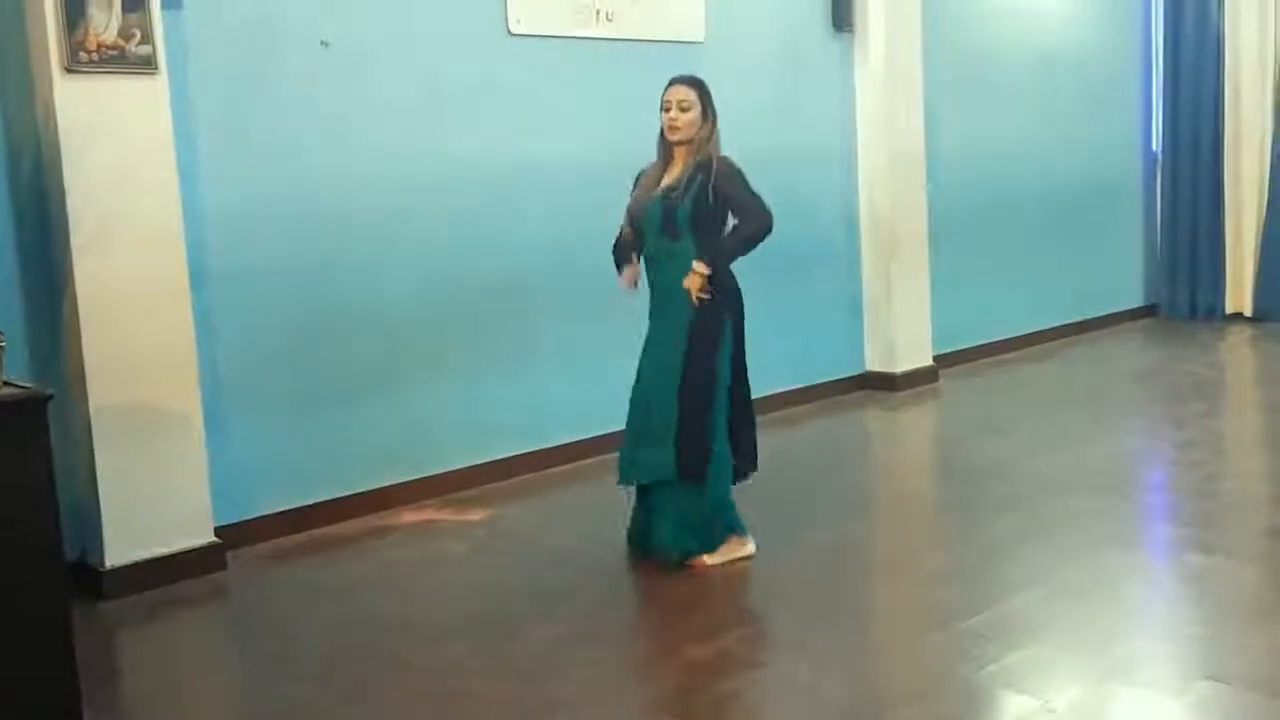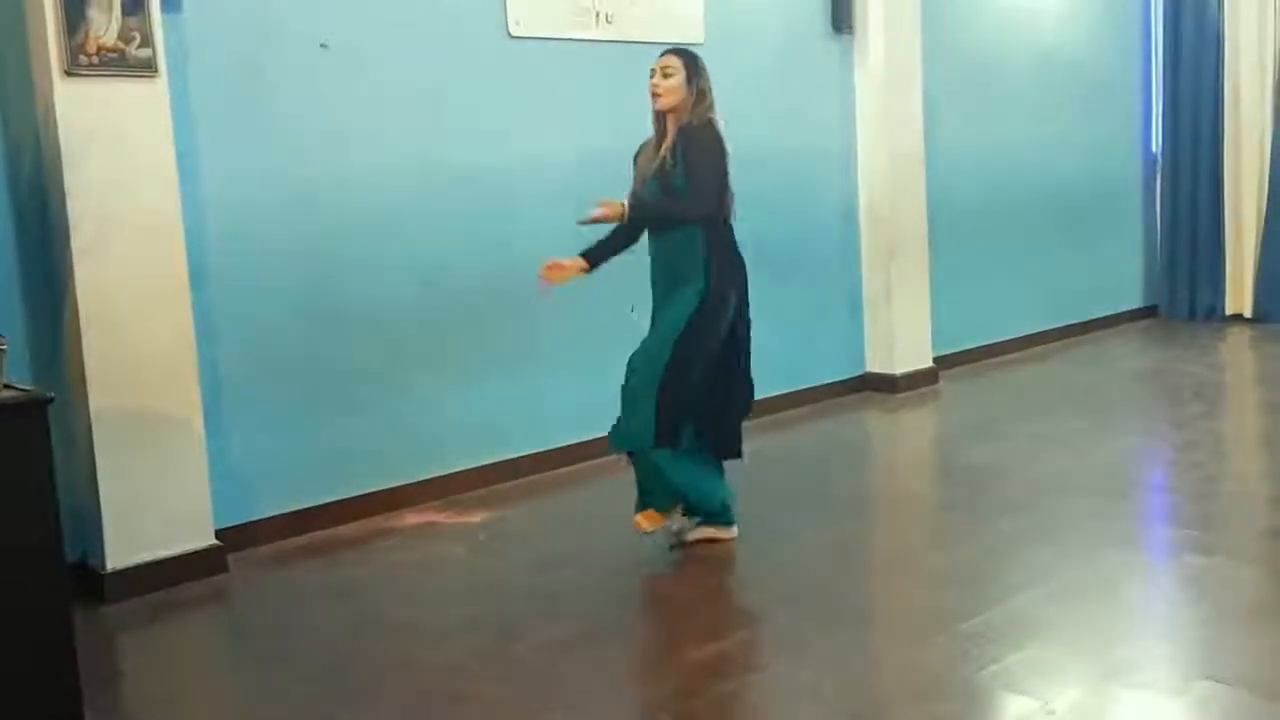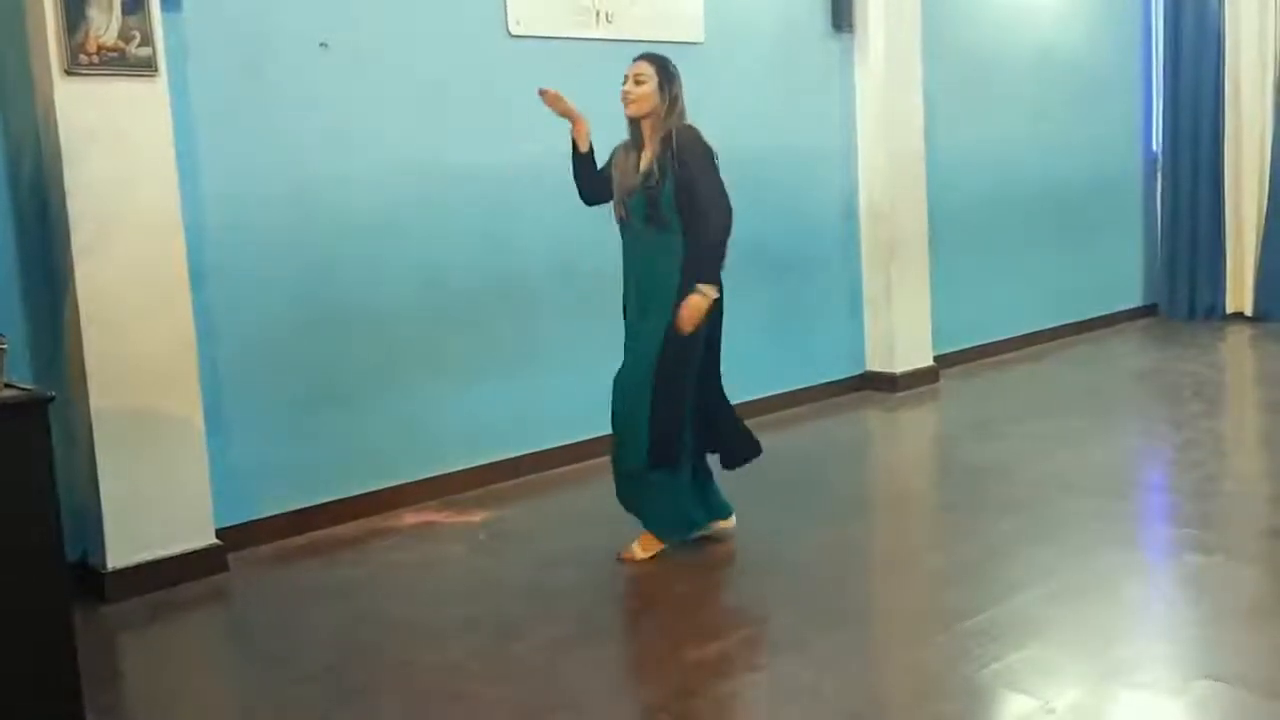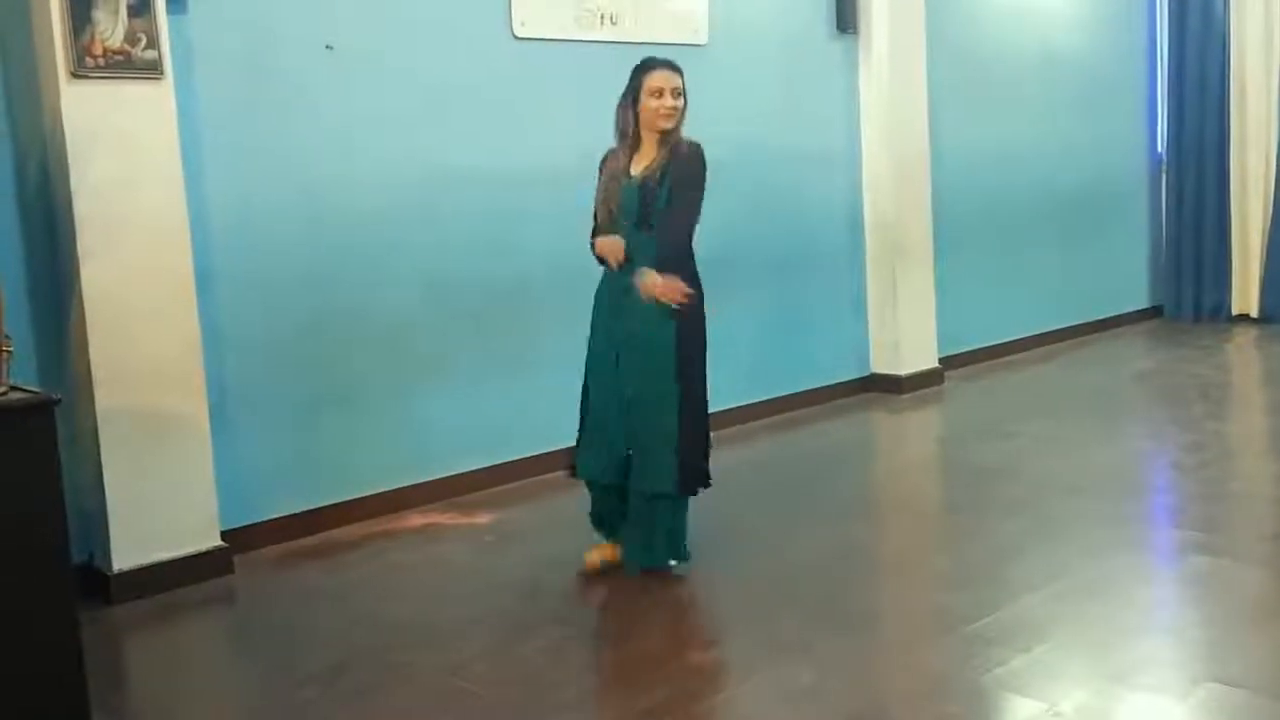
dt=0.5s
person 1, frame 1
left shoulder: (718, 170)
right shoulder: (648, 179)
left elbow: (758, 222)
right elbow: (628, 241)
left wrist: (706, 263)
right wrist: (627, 266)
left hip: (704, 312)
right hip: (665, 314)
left knee: (695, 417)
right knee: (657, 417)
left ankle: (727, 534)
right ankle: (672, 530)
person 1, frame 2
left shoulder: (702, 135)
right shoulder: (648, 152)
left elbow: (702, 205)
right elbow: (636, 225)
left wrist: (626, 210)
right wrist: (582, 262)
left hip: (710, 283)
right hip: (672, 287)
left knee: (655, 377)
right knee: (693, 392)
left ankle: (673, 494)
right ankle: (712, 514)
person 1, frame 3
left shoulder: (684, 143)
right shoulder: (627, 155)
left elbow: (717, 217)
right elbow: (591, 193)
left wrist: (705, 288)
right wrist: (579, 129)
left hip: (682, 291)
right hip: (643, 296)
left knee: (650, 398)
right knee: (671, 403)
left ankle: (665, 520)
right ankle: (708, 511)
person 1, frame 4
left shoulder: (687, 156)
right shoulder: (613, 161)
left elbow: (678, 231)
right elbow: (601, 231)
left wrist: (656, 273)
right wrist: (601, 242)
left hip: (665, 306)
right hip: (615, 303)
left knee: (662, 419)
right knee: (605, 416)
left ankle: (658, 546)
right ankle: (614, 534)
